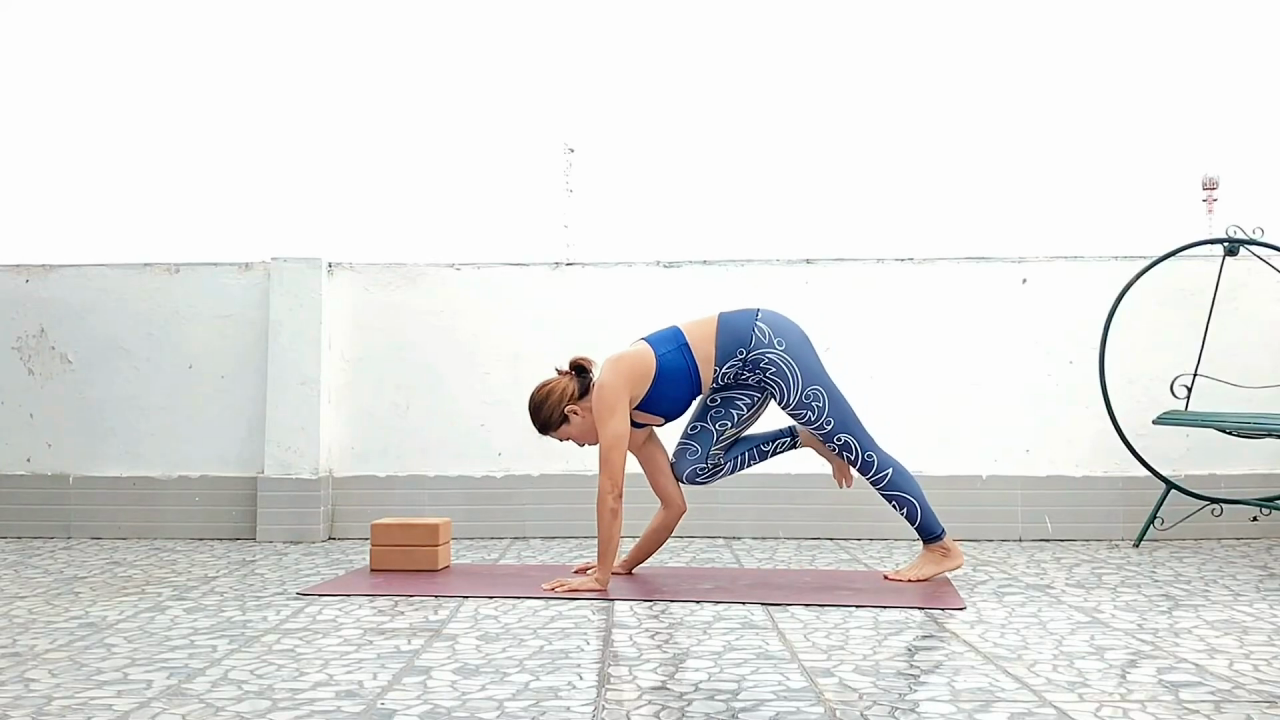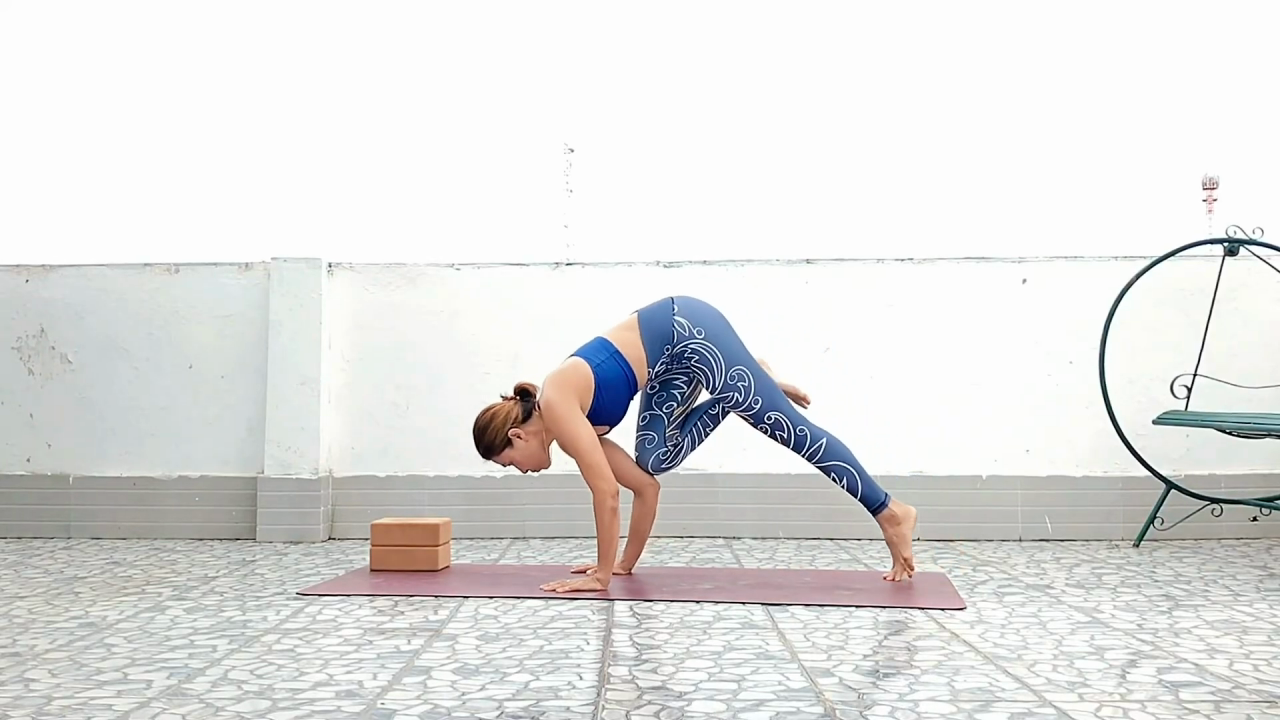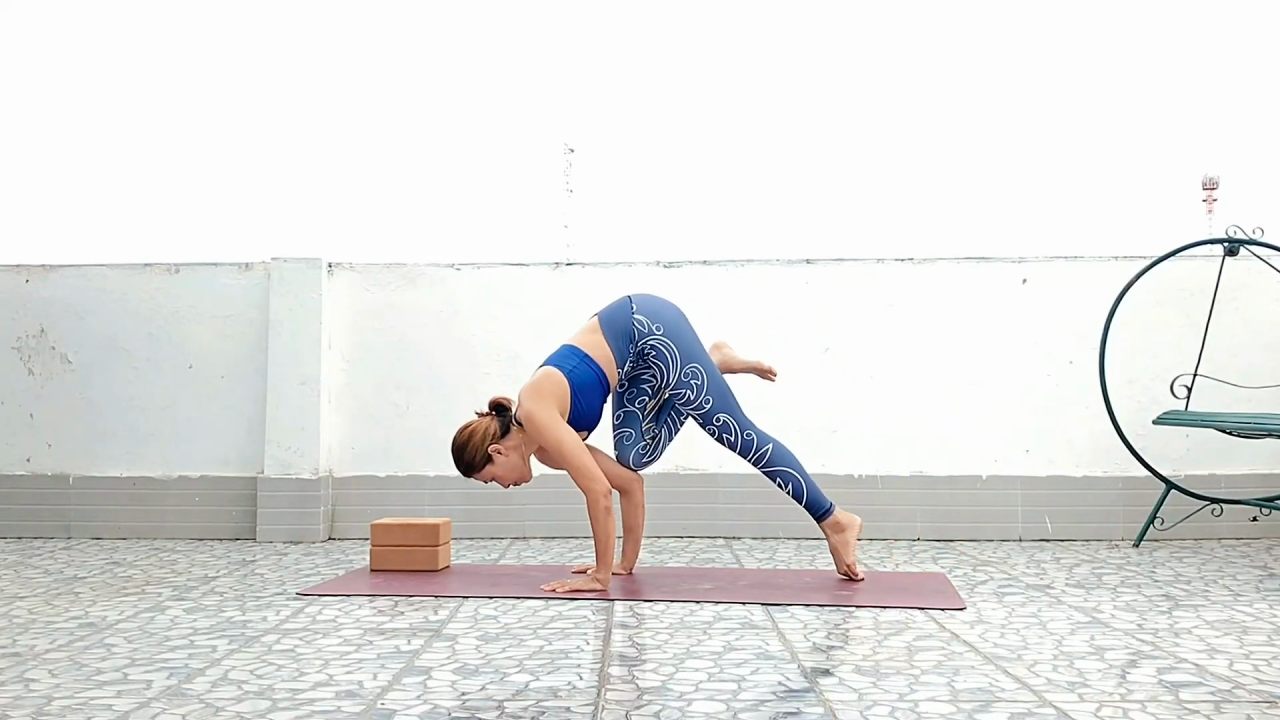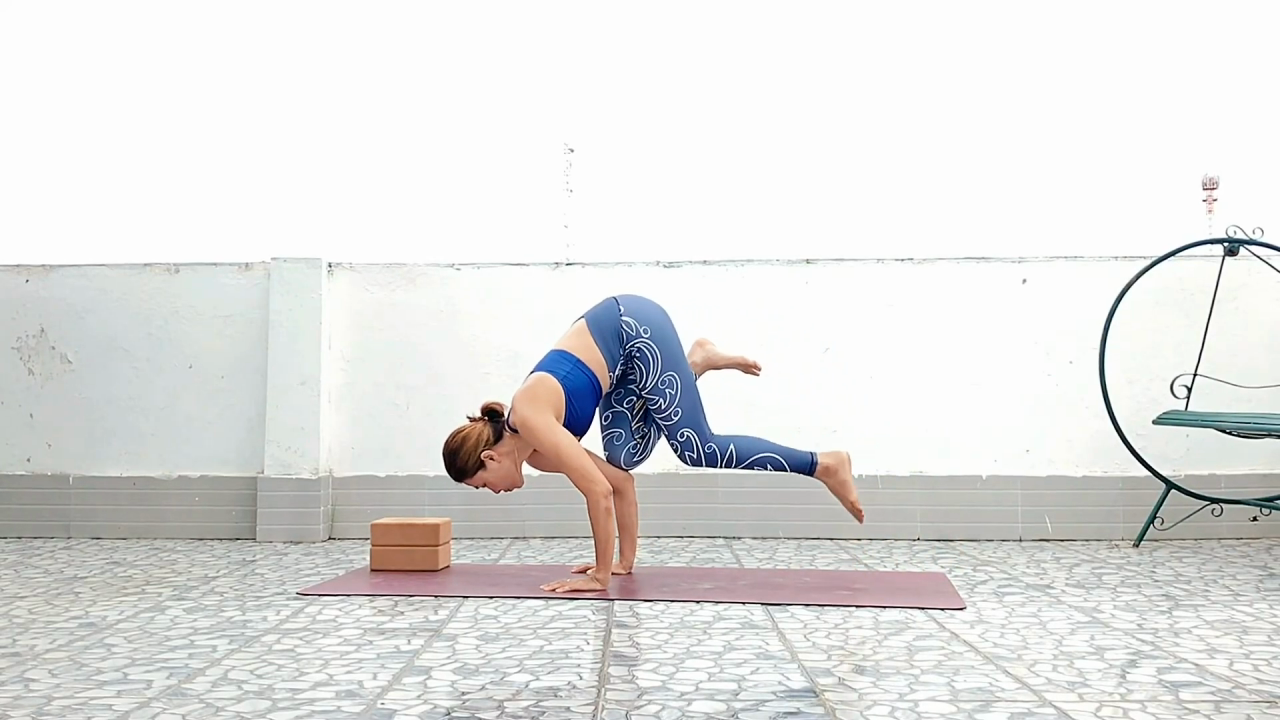
dt=1s
person 1, frame 1
left shoulder: (610, 389)
right shoulder: (633, 419)
left elbow: (611, 494)
right elbow: (673, 504)
left wrist: (601, 576)
right wrist: (625, 564)
left hip: (763, 342)
right hip: (744, 364)
left knee: (856, 451)
right knee: (692, 467)
left ankle: (941, 547)
right ankle: (802, 437)
person 1, frame 2
left shoulder: (555, 405)
right shoulder: (574, 422)
left elbow: (606, 492)
right elbow: (645, 486)
left wrist: (602, 575)
right wrist: (624, 563)
left hip: (685, 329)
right hip: (672, 349)
left knee: (786, 427)
right knee: (655, 461)
left ankle: (890, 513)
right ankle: (751, 386)
person 1, frame 3
left shoulder: (535, 415)
right shoulder: (547, 444)
left elbow: (598, 491)
right elbow: (627, 482)
left wrist: (602, 575)
right wrist: (625, 562)
left hip: (647, 326)
right hip: (635, 346)
left knee: (734, 432)
right knee: (634, 459)
left ankle: (833, 520)
right ankle: (711, 364)
person 1, frame 4
left shoulder: (529, 421)
right shoulder: (537, 450)
left elbow: (599, 490)
right elbow: (617, 480)
left wrist: (601, 575)
right wrist: (624, 561)
left hip: (632, 326)
right hip: (622, 348)
left knee: (696, 447)
right knee: (624, 459)
left ankle: (823, 465)
right ankle: (696, 362)
